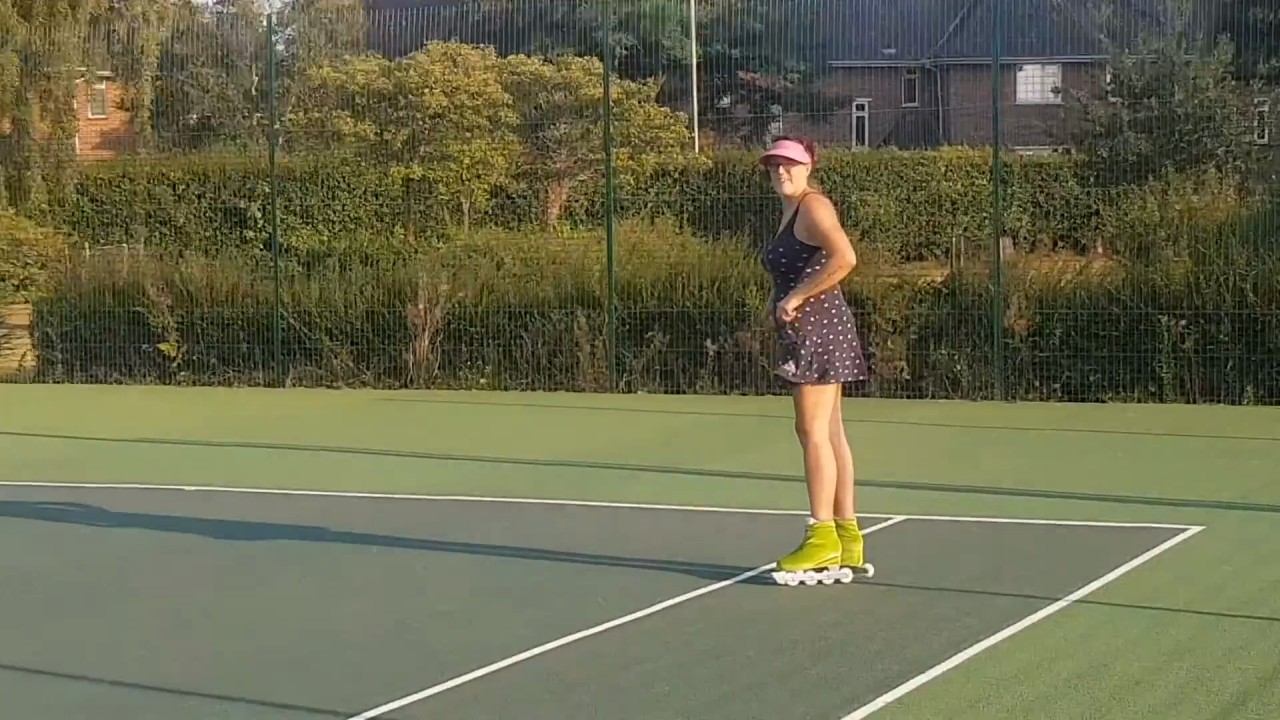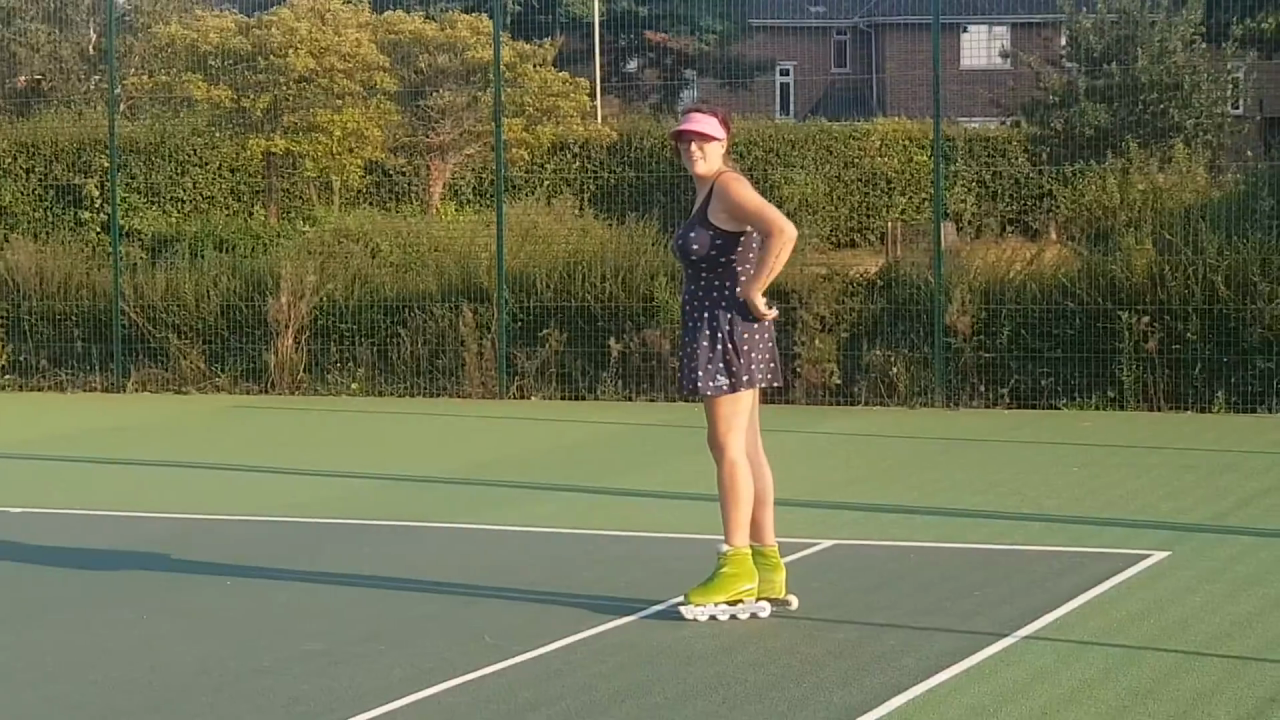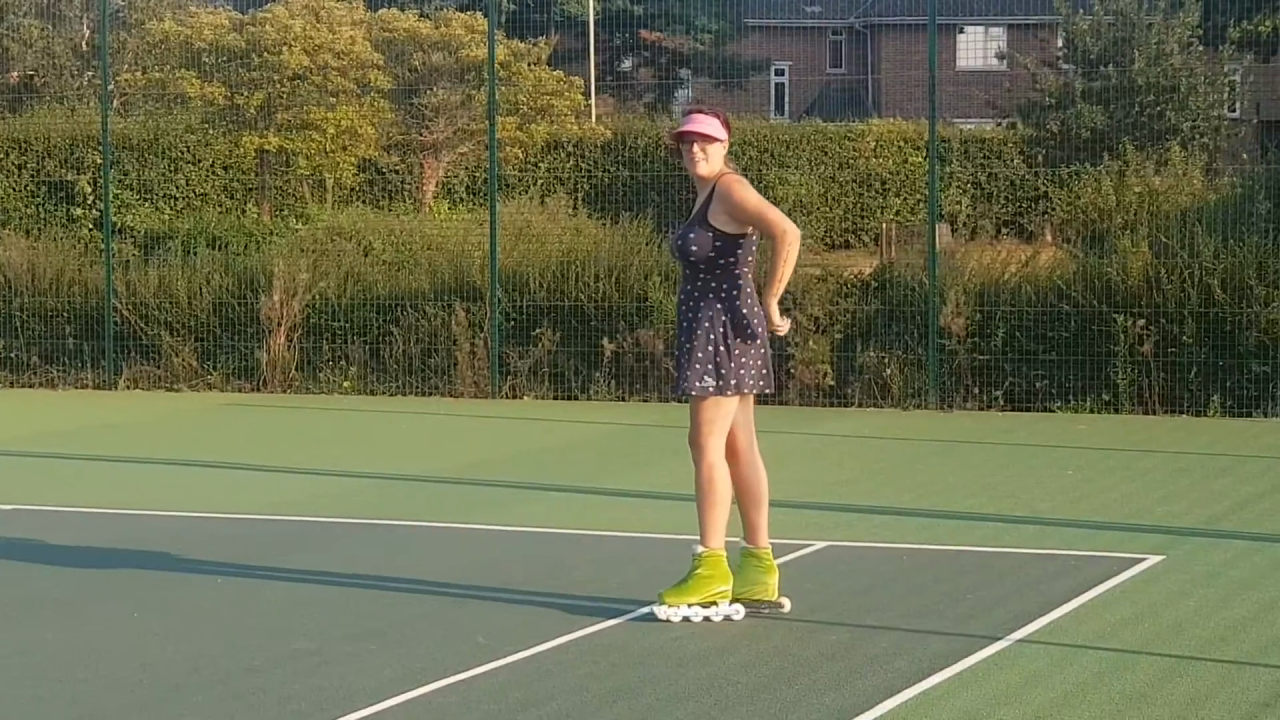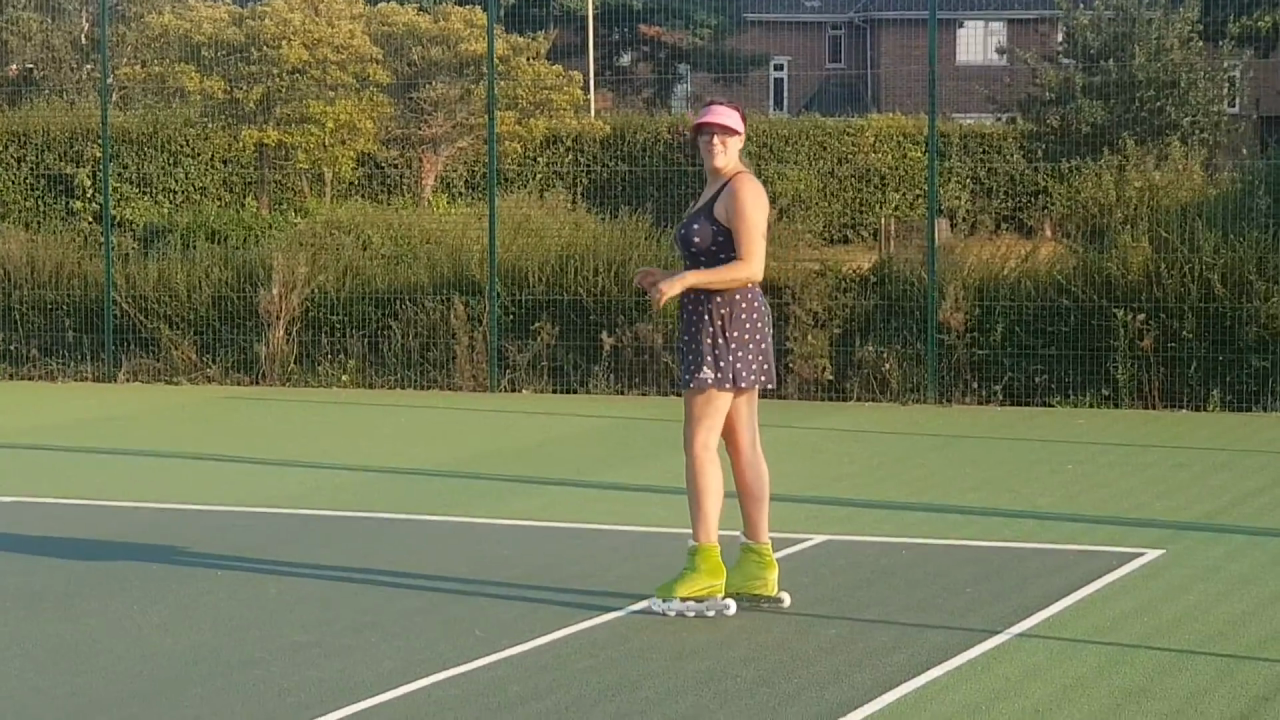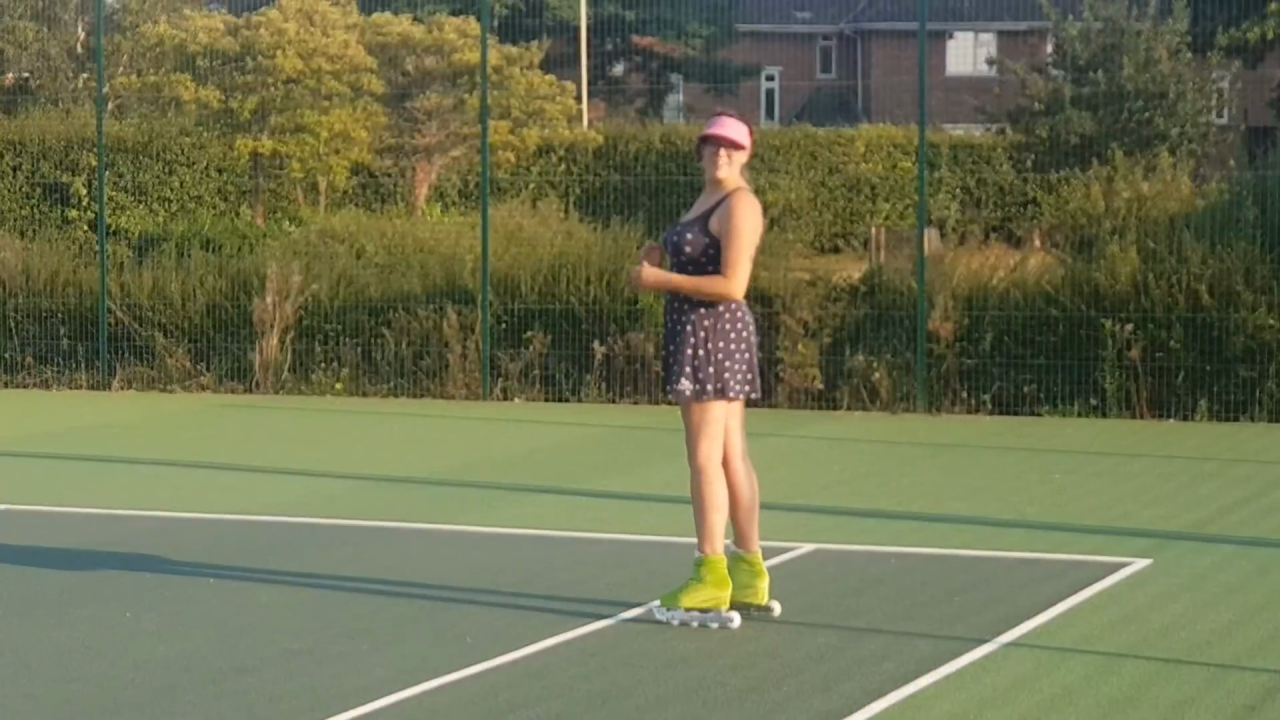
dt=0.4s
person 1, frame 1
left shoulder: (813, 206)
right shoulder: (790, 210)
left elbow: (844, 258)
left wrist: (794, 298)
right wrist: (781, 303)
left hip: (818, 327)
right hip: (807, 331)
left knee: (812, 432)
right knee: (830, 433)
left ankle: (822, 538)
right ankle: (846, 537)
person 1, frame 2
left shoulder: (728, 186)
right shoulder: (706, 192)
left elbow: (784, 232)
left wrist: (754, 294)
left hip: (729, 329)
right hip: (719, 330)
left knee: (727, 446)
right knee: (746, 448)
person 1, frame 3
left shoulder: (731, 189)
right shoulder: (707, 193)
left elbow: (788, 235)
left wrist: (771, 304)
left hip: (723, 329)
right hip: (712, 329)
left knee: (706, 447)
right knee: (739, 449)
person 1, frame 4
left shoulder: (741, 188)
right shoulder: (714, 189)
left elbow: (751, 267)
left wrist: (681, 281)
right wrist: (670, 280)
left hip: (726, 325)
right hip: (718, 326)
left knee: (700, 441)
right knee: (742, 444)
person 1, frame 5
left shoulder: (739, 204)
right shoulder: (706, 200)
left elbow: (732, 287)
left wrist: (661, 278)
right wrist: (657, 268)
left hip: (713, 335)
right hip: (700, 336)
left knee: (704, 455)
right knee: (731, 455)
